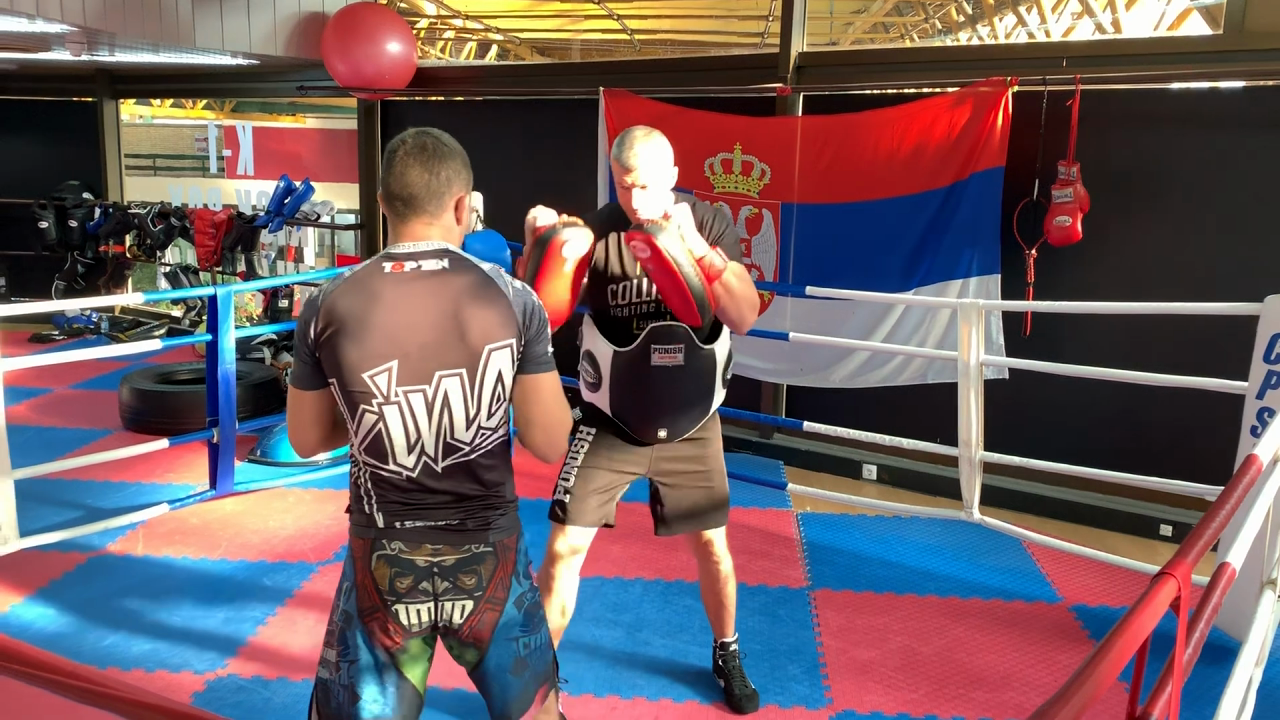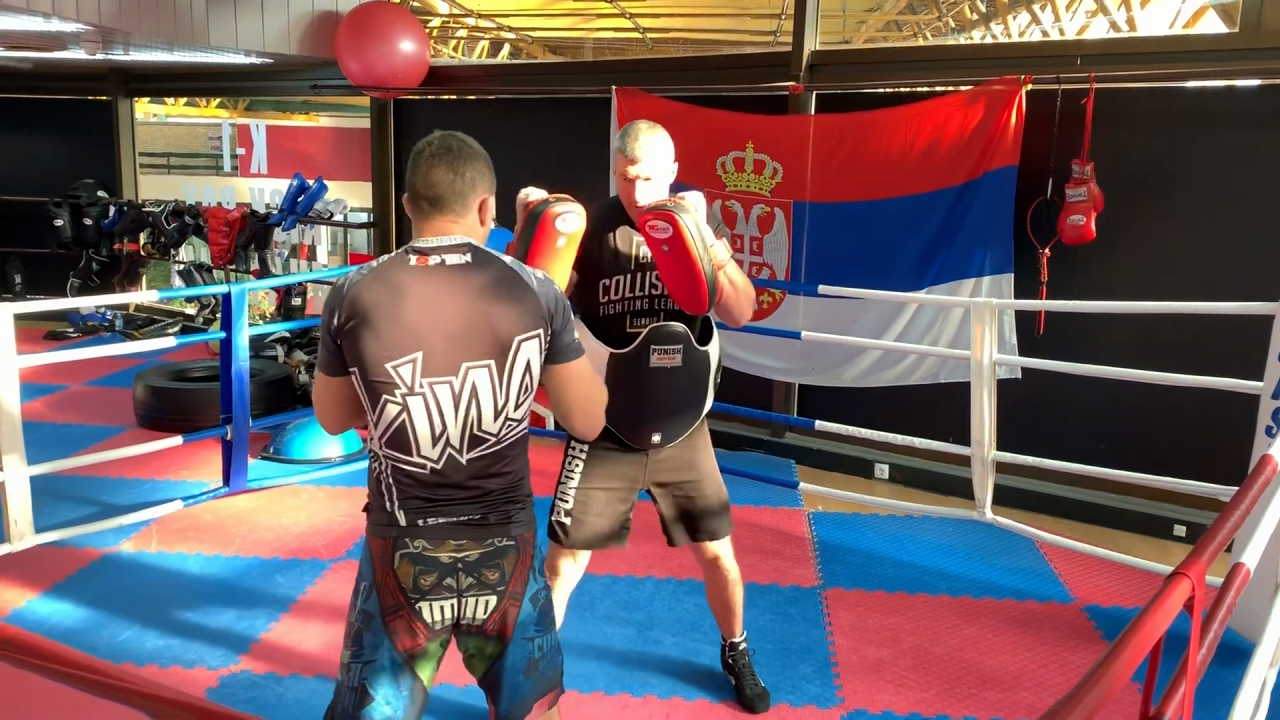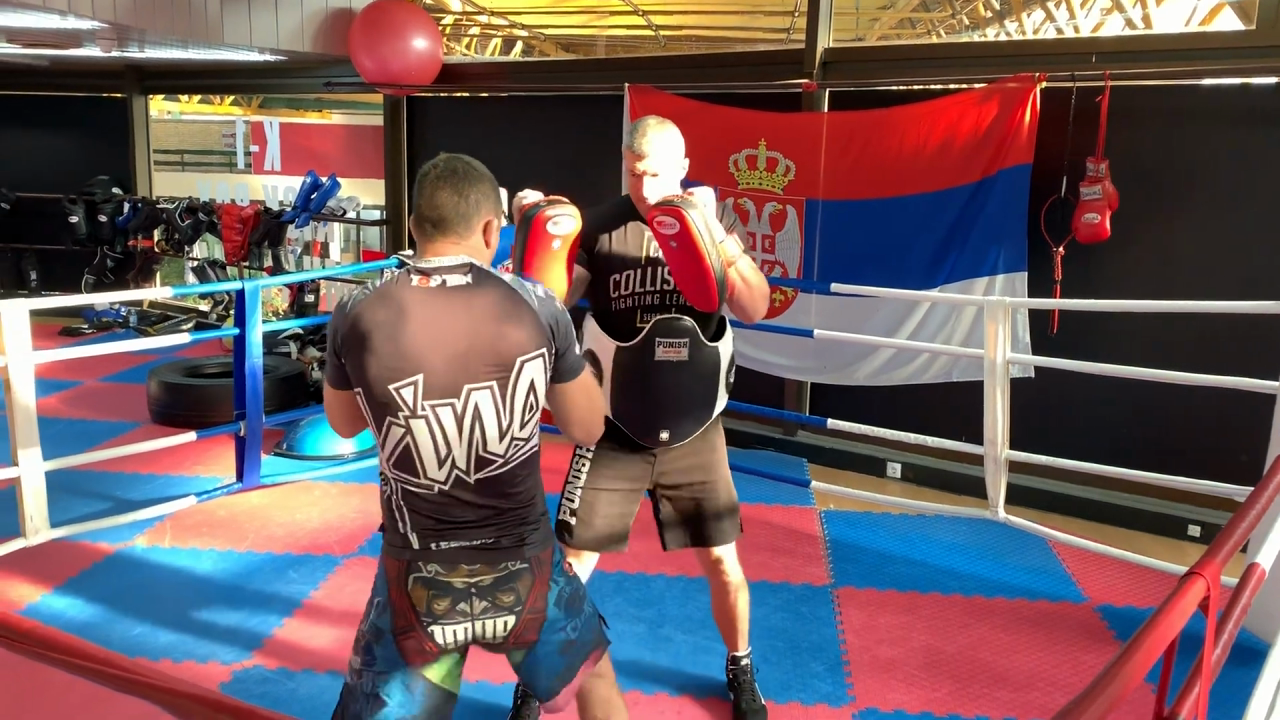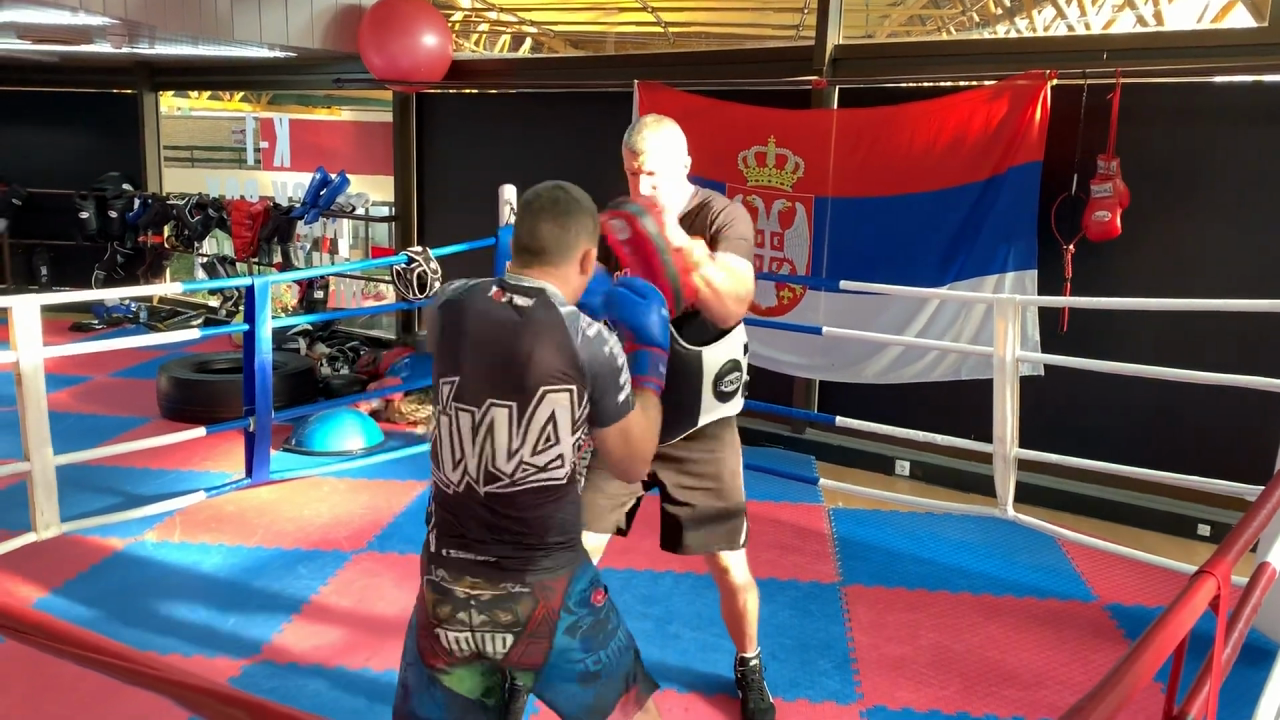
dt=0.3s
person 1, frame 1
left shoulder: (709, 224)
right shoulder: (593, 230)
left elbow: (744, 317)
right elbow: (539, 313)
left wrist: (696, 250)
right wrist: (536, 248)
left hip: (690, 421)
right hip: (611, 420)
left knee: (711, 543)
right knee: (566, 546)
left ankle: (727, 655)
person 1, frame 2
left shoulder: (700, 224)
right shoulder: (587, 228)
left elbow: (740, 312)
left wrist: (704, 240)
left hip: (681, 427)
right hip: (603, 431)
left knee: (716, 553)
right knee: (564, 563)
left ankle: (736, 653)
person 1, frame 3
left shoulder: (714, 222)
right shoulder: (599, 228)
left elbow: (755, 308)
left wrist: (714, 235)
left hip: (694, 429)
right hip: (614, 429)
left knee: (721, 560)
right knee: (573, 562)
left ankle: (740, 670)
person 1, frame 4
left shoulder: (722, 217)
left elbow: (728, 309)
left wrist: (675, 236)
left hip: (702, 431)
left knee: (728, 566)
left ankle: (749, 668)
person 2, frame 1
left shoulder: (328, 306)
right shoulder: (511, 300)
left elbow: (307, 440)
right elbow: (551, 443)
left hip: (384, 560)
right hip: (487, 552)
person 2, frame 2
left shoulder: (352, 297)
right shoulder: (535, 291)
left elbow: (333, 418)
right elbow: (587, 422)
left hip: (403, 557)
right hip: (503, 549)
person 2, frame 3
left shoulder: (357, 315)
right shoulder: (536, 308)
left elbow: (345, 421)
right elbow: (588, 428)
left hip: (419, 577)
right hip: (520, 566)
person 2, frame 4
left shoulder: (451, 307)
right shoulder: (589, 342)
right elbow: (631, 465)
right wrist: (648, 362)
left hip: (450, 583)
right hip: (547, 586)
